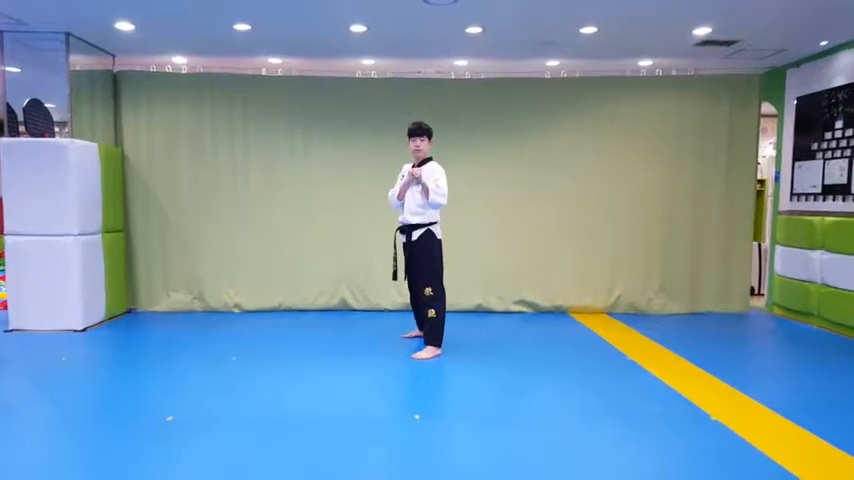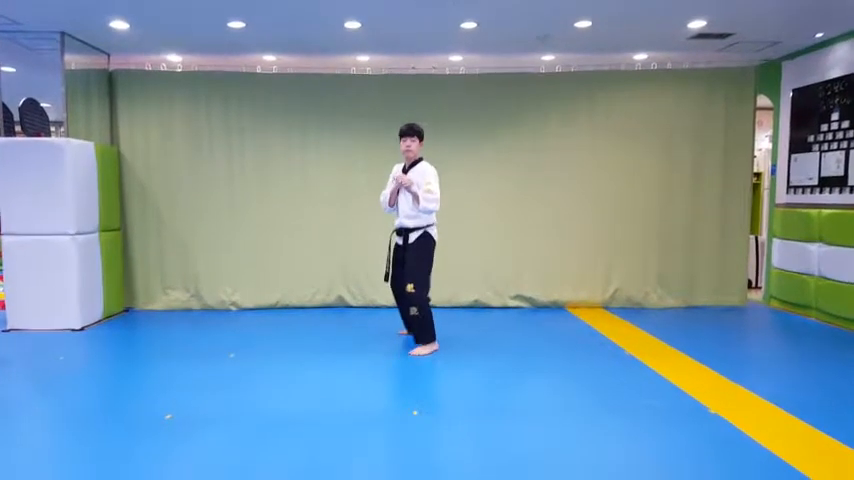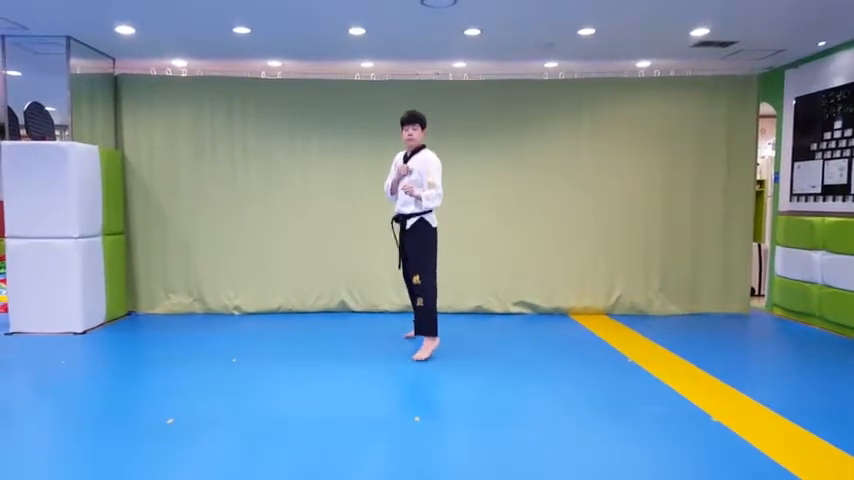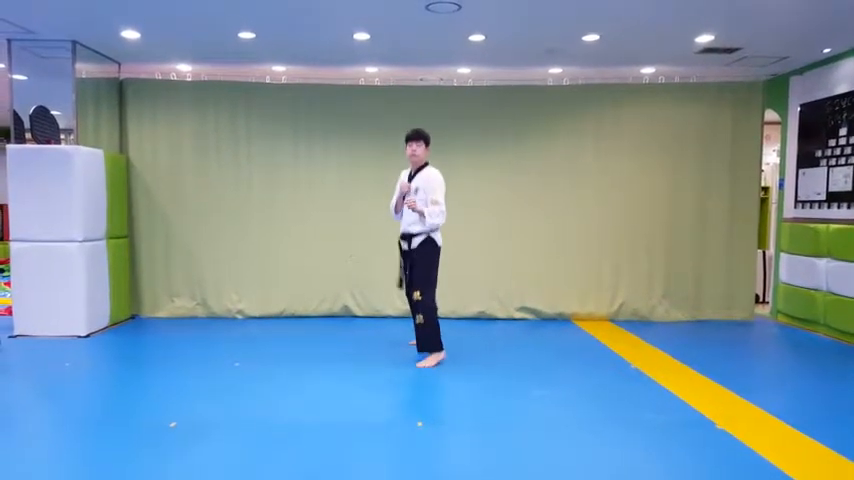
dt=1s
person 1, frame 1
left shoulder: (435, 169)
right shoulder: (406, 170)
left elbow: (439, 200)
right elbow: (394, 202)
left wrist: (422, 181)
right wrist: (407, 183)
left hip: (427, 234)
right hip: (408, 234)
left knee: (430, 286)
right knee: (415, 284)
left ankle: (434, 344)
right ankle: (423, 327)
person 1, frame 2
left shoulder: (427, 170)
right shoulder: (396, 170)
left elbow: (432, 204)
right elbow: (387, 206)
left wrist: (412, 190)
right wrist: (395, 189)
left hip: (422, 236)
right hip: (402, 236)
left knee: (414, 287)
right knee: (398, 285)
left ankle: (429, 341)
right ankle: (412, 326)
person 1, frame 3
left shoulder: (429, 159)
right shoulder: (399, 158)
left elbow: (436, 197)
right elbow: (390, 195)
left wrist: (416, 193)
right wrist: (397, 178)
left hip: (422, 224)
right hip: (405, 224)
left knee: (423, 278)
right knee: (411, 277)
left ankle: (430, 336)
right ankle: (421, 325)
person 1, frame 4
left shoulder: (433, 176)
right shoulder: (405, 176)
left elbow: (439, 214)
right elbow: (396, 213)
left wrist: (420, 210)
right wrist: (401, 196)
left hip: (426, 242)
right hip: (409, 242)
left knee: (422, 294)
right knee: (413, 292)
left ankle: (435, 350)
right ankle: (424, 336)
